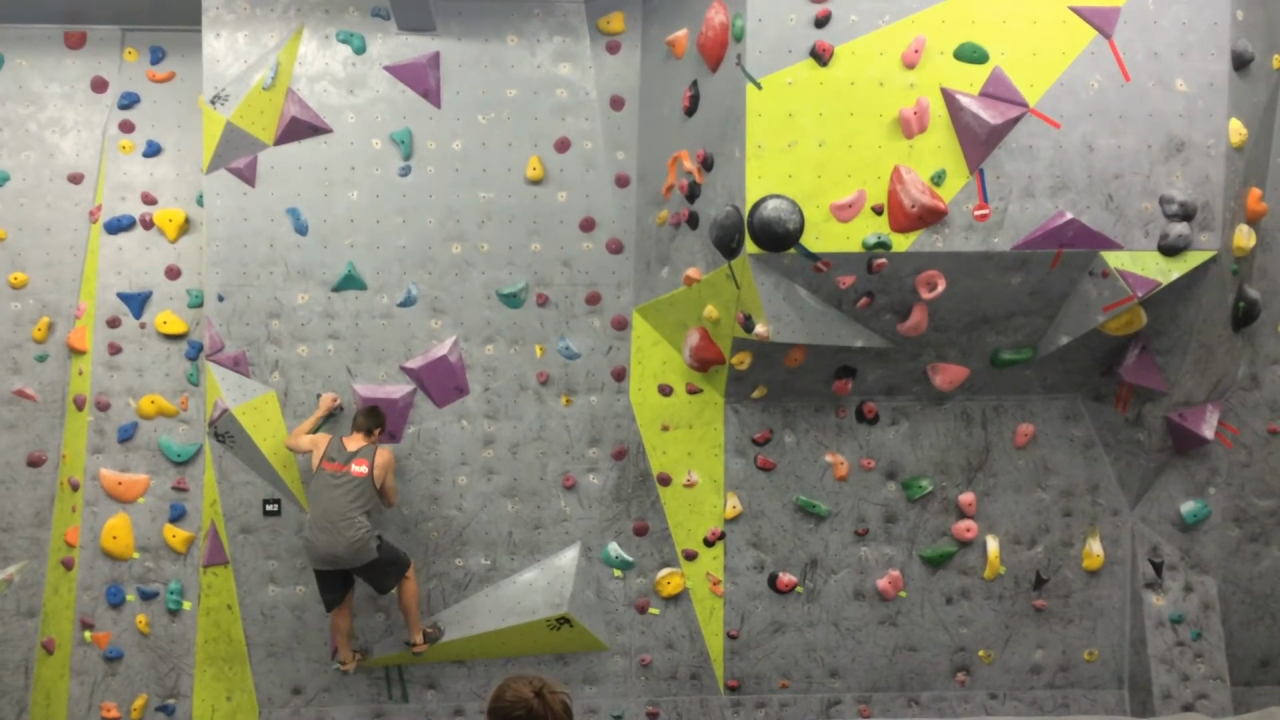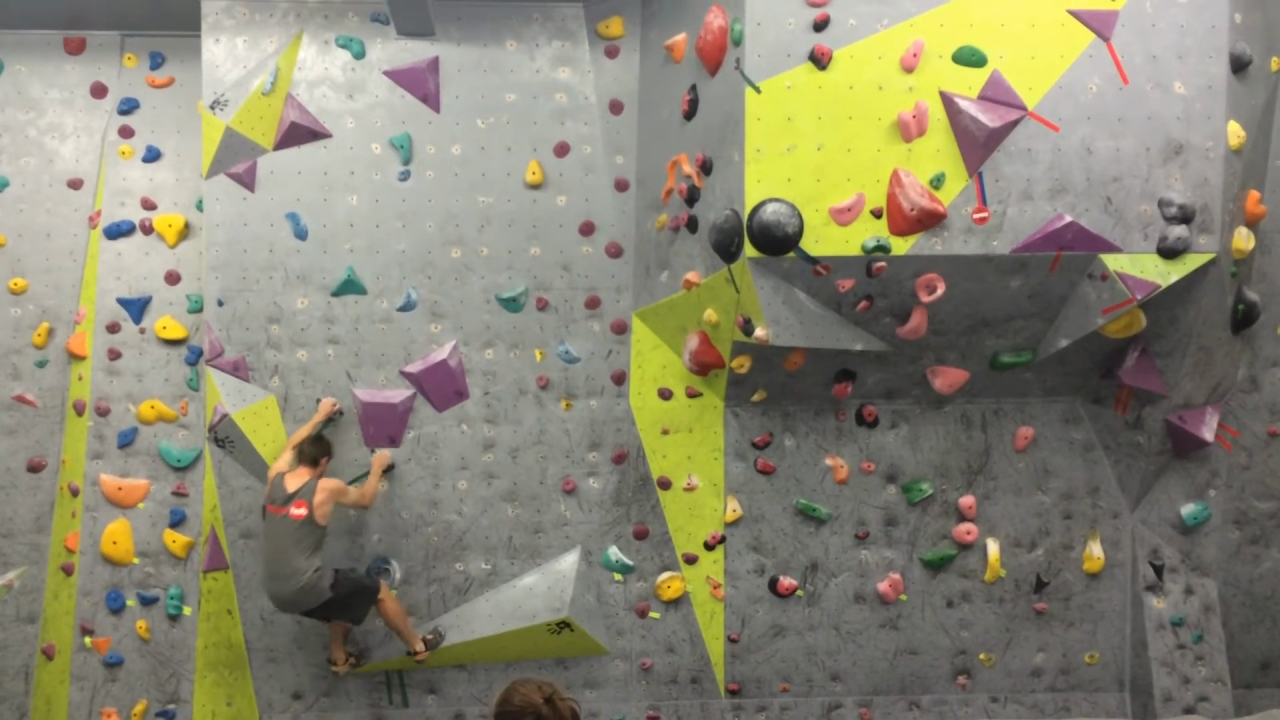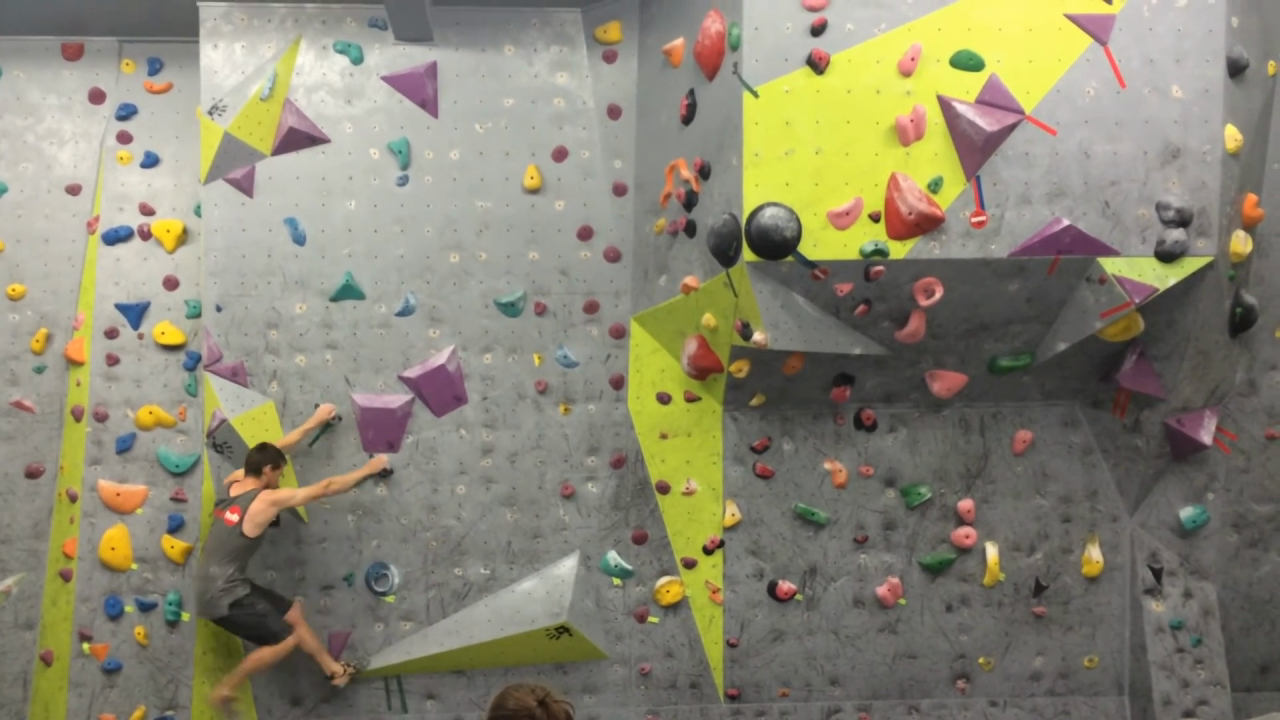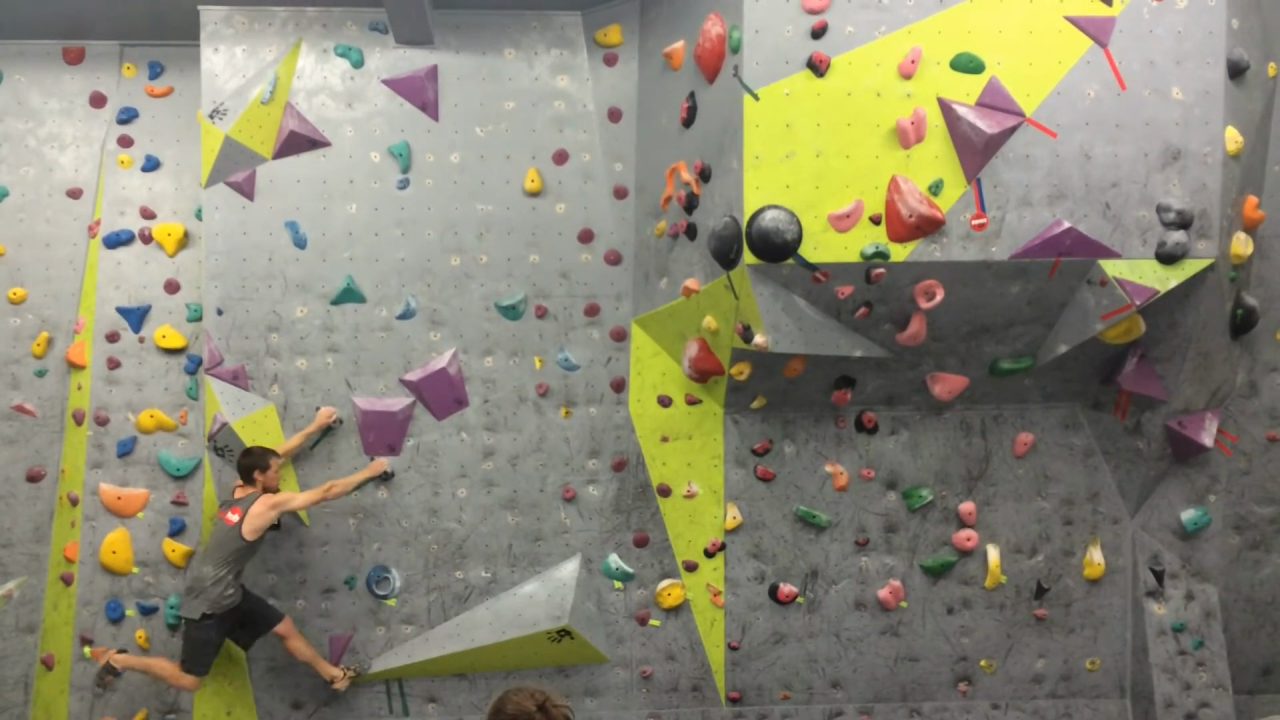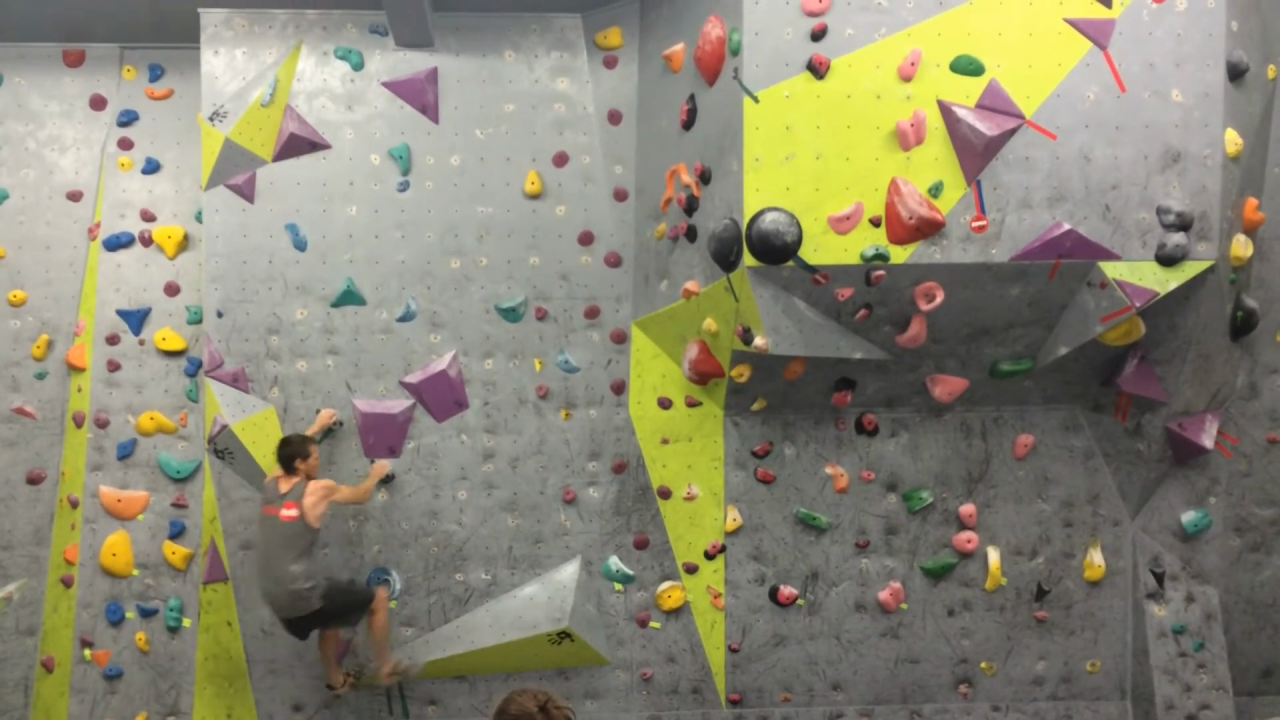
dt=0.4s
person 1, frame 1
left shoulder: (323, 443)
right shoulder: (383, 456)
left elbow: (291, 441)
right elbow: (389, 501)
left wrist: (321, 411)
left hip: (317, 548)
right hip: (356, 544)
left knee: (340, 604)
right knee: (406, 572)
left ankle: (346, 658)
right ankle: (417, 637)
person 1, frame 2
left shoulder: (275, 474)
right shoulder: (326, 489)
left elbow: (291, 447)
right elbow: (364, 500)
left wrist: (320, 417)
right wrist: (377, 469)
left hip: (277, 592)
right hip: (308, 588)
left knee: (341, 596)
right knee: (380, 591)
left ankle: (338, 659)
right ankle: (417, 646)
person 1, frame 3
left shoulder: (234, 480)
right shoulder: (269, 499)
left elbow: (271, 451)
right elbow: (324, 488)
left wrist: (313, 423)
right wrist: (368, 469)
left hip: (218, 588)
right hip: (222, 596)
left knee: (294, 615)
right knee: (285, 640)
left ankle: (335, 669)
right ankle: (225, 689)
person 1, frame 4
left shoulder: (240, 489)
right shoulder: (269, 503)
left elbow: (277, 454)
right elbow: (327, 492)
left wrist: (314, 428)
right wrist: (369, 472)
left hip: (229, 593)
right hip: (208, 601)
left knee: (286, 628)
right knee: (189, 680)
left ankle: (334, 674)
right ankle: (118, 659)
person 1, frame 5
left shoulder: (272, 482)
right shoulder: (319, 490)
left elbow: (299, 449)
right elbow: (360, 496)
left wrist: (317, 426)
right wrist: (377, 473)
left hip: (275, 593)
right hip: (302, 593)
left knee: (332, 620)
right knee: (379, 598)
left ankle: (336, 680)
right ankle: (385, 667)
